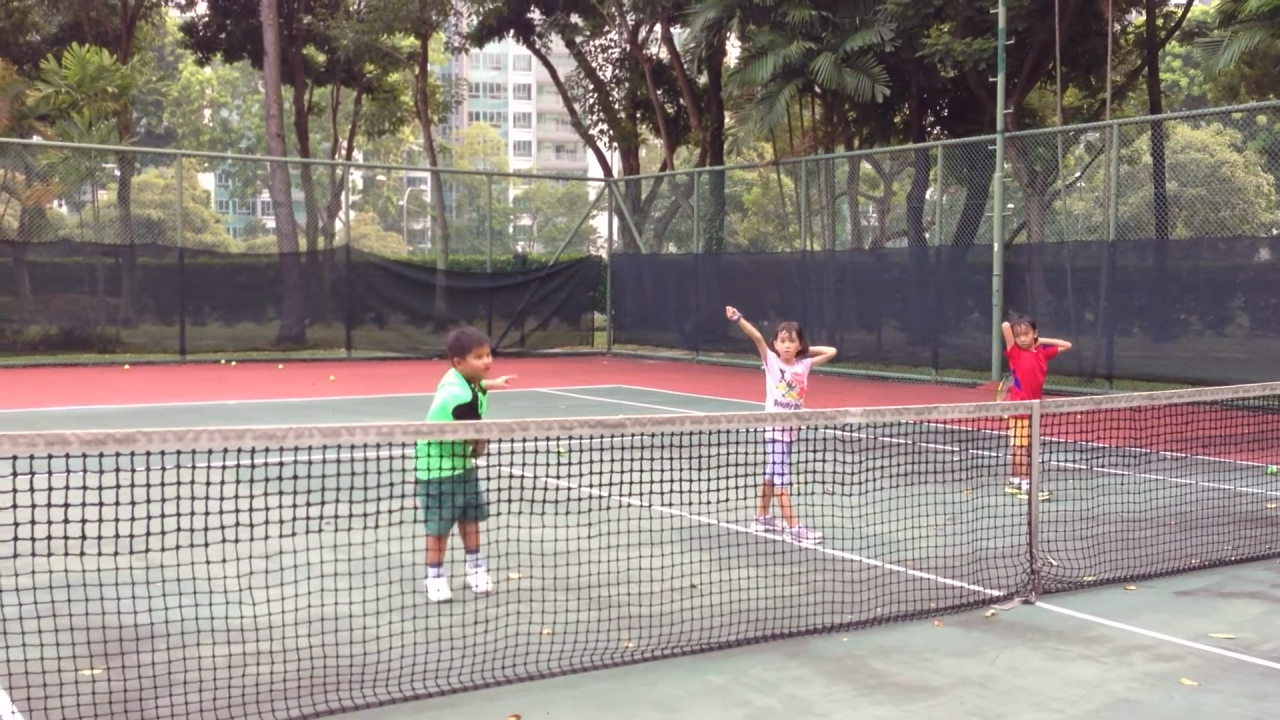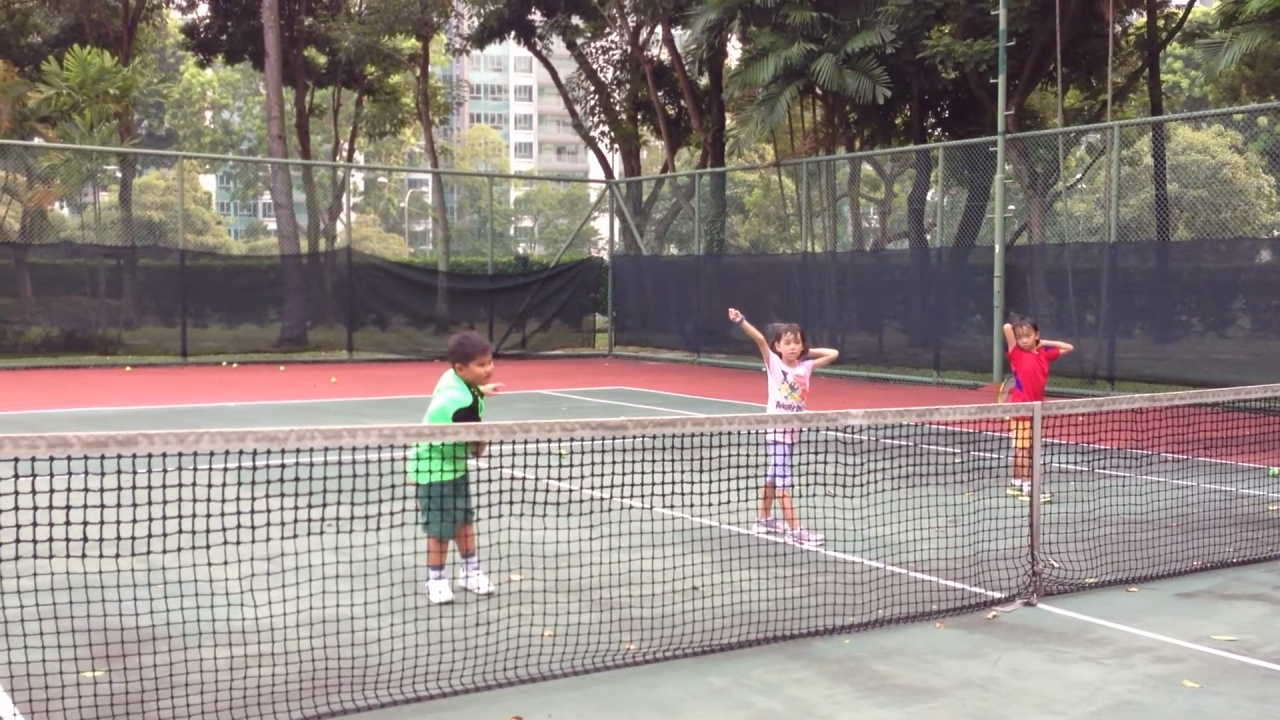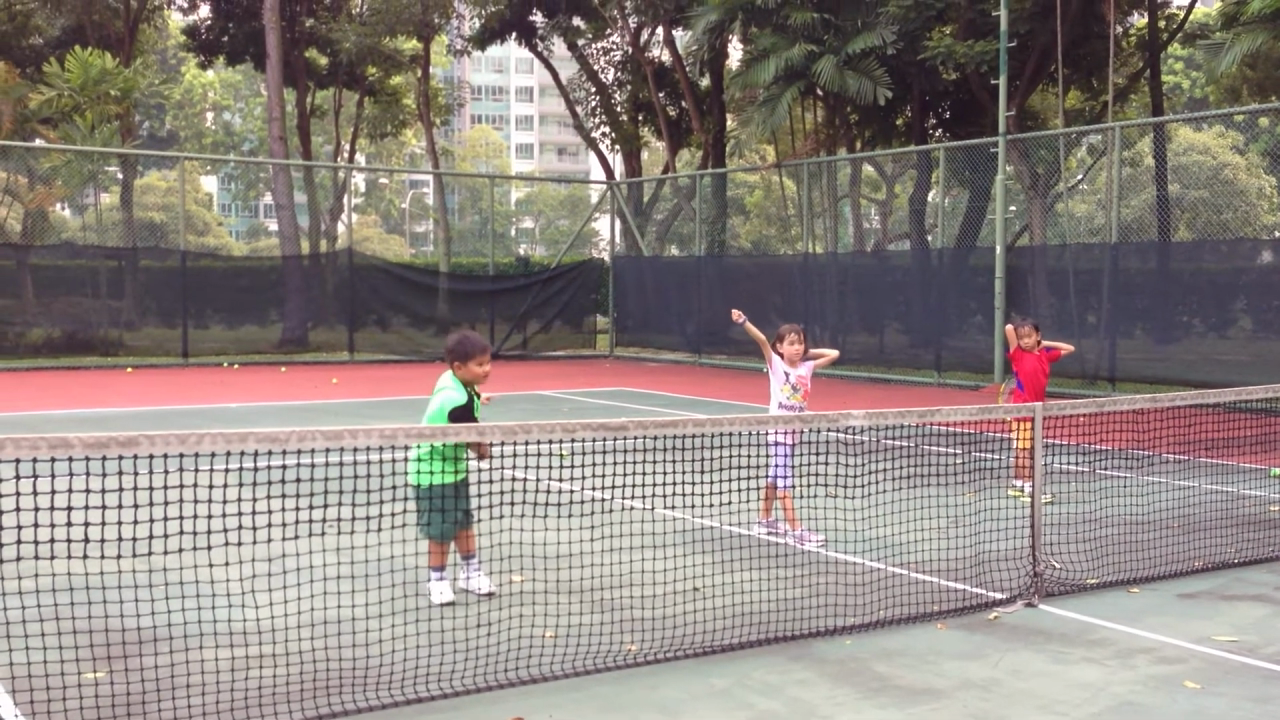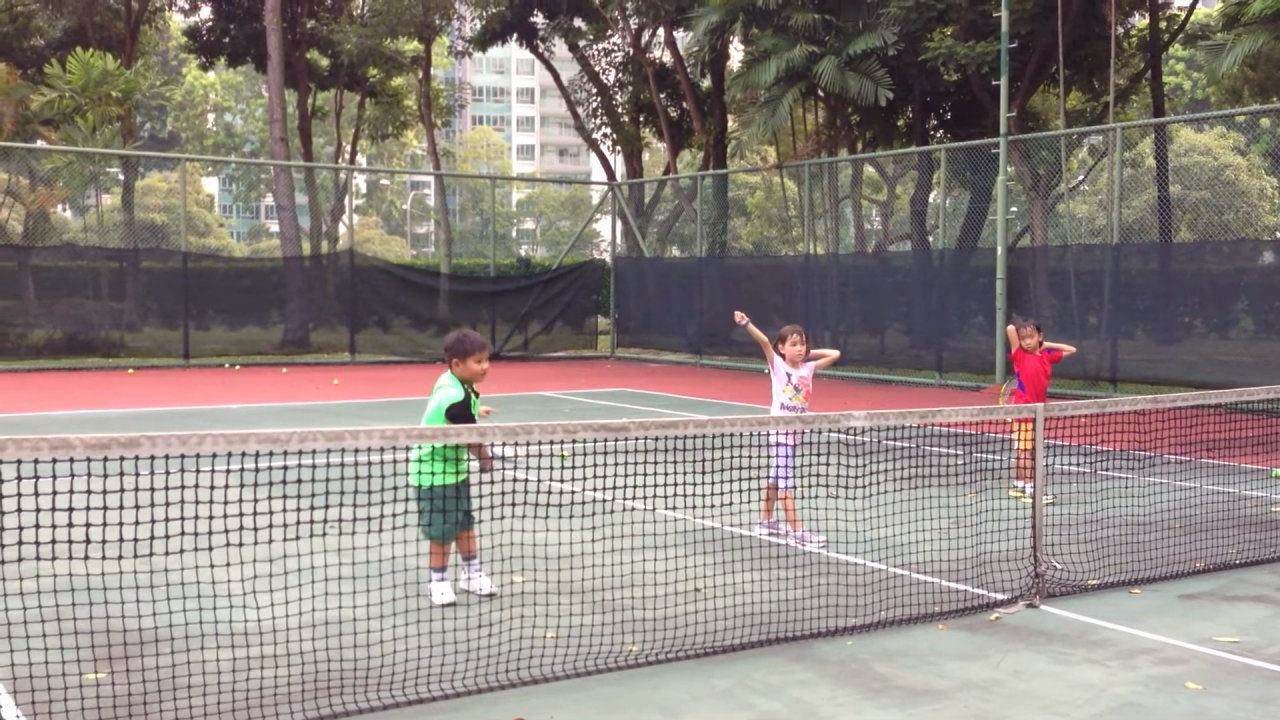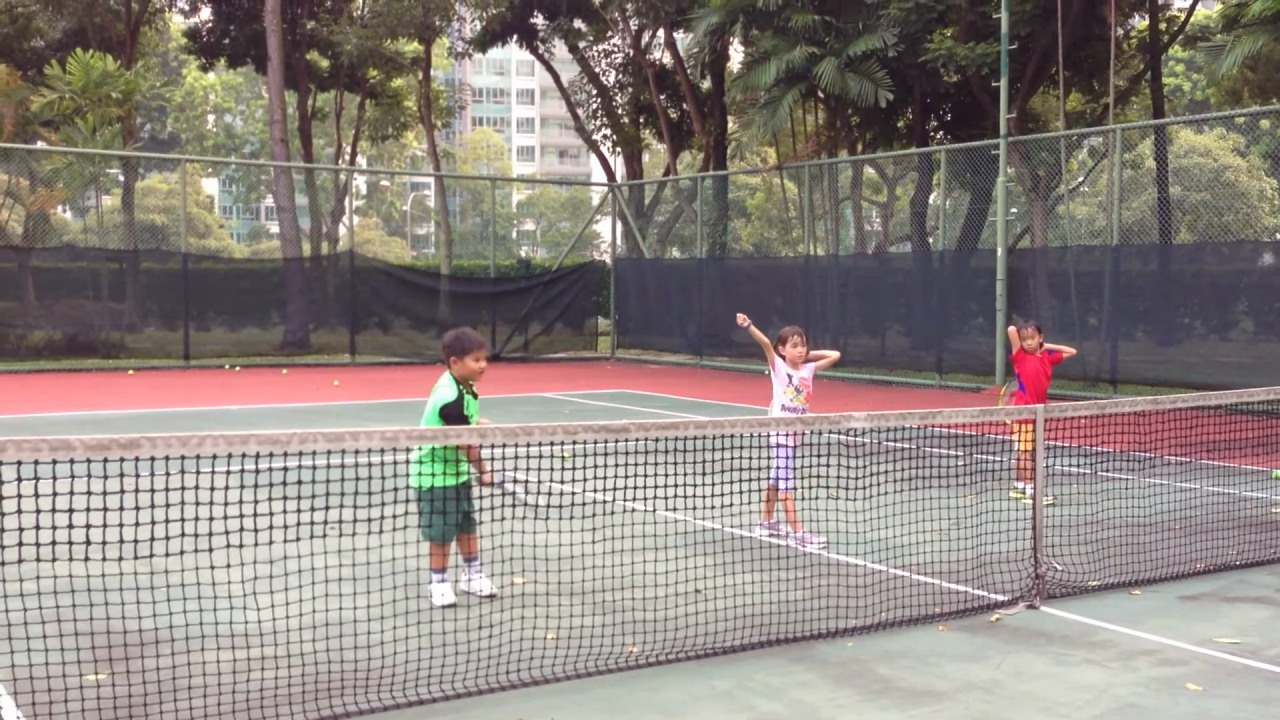
dt=0.1s
person 1, frame 1
left shoulder: (460, 376)
right shoulder: (465, 399)
right elbow: (477, 437)
left wrist: (489, 383)
right wrist: (478, 451)
left hip: (458, 459)
right hip: (437, 461)
left knee: (471, 515)
right knee: (440, 522)
left ankle: (474, 568)
right ankle: (435, 576)
person 1, frame 2
left shoulder: (454, 378)
right shoulder: (464, 403)
right elbow: (476, 440)
left wrist: (482, 389)
right wrist: (477, 450)
left hip: (453, 462)
right hip: (434, 466)
left knee: (464, 519)
right knee: (442, 525)
left ankle: (471, 571)
right ankle: (437, 578)
person 1, frame 3
left shoulder: (452, 380)
right shoulder: (461, 402)
right elbow: (474, 439)
left wrist: (476, 399)
right wrist: (485, 450)
left hip: (452, 465)
right hip: (434, 469)
left knee: (463, 520)
right knee: (441, 528)
left ankle: (471, 572)
right ankle: (437, 580)
person 1, frame 4
left shoulder: (452, 380)
right shoulder: (459, 400)
left wrist: (475, 410)
right wrist: (485, 458)
left hip: (453, 466)
right hip: (435, 470)
left knee: (464, 522)
right knee: (442, 529)
left ankle: (472, 572)
right ankle: (438, 581)
person 1, frame 5
left shoulder: (460, 384)
right shoulder: (453, 398)
right elbow: (464, 441)
left wrist: (474, 422)
right wrist: (481, 469)
left hip: (455, 467)
right hip: (437, 471)
left knee: (467, 524)
right knee: (441, 531)
left ankle: (473, 574)
right ankle: (439, 582)
person 2, frame 1
left shoulder: (803, 365)
right shoulder: (772, 362)
left elbow: (831, 351)
right elbow: (757, 337)
left wrist: (806, 350)
right wrist: (737, 318)
left hip: (791, 427)
right hip: (775, 428)
left knee: (772, 474)
right knee: (781, 477)
left ankle: (762, 518)
right ankle: (792, 527)
person 2, frame 2
left shoulder: (805, 367)
right shoulder: (774, 364)
left elbow: (833, 354)
right elbow: (759, 339)
left wrist: (808, 351)
right wrist: (740, 320)
left hip: (792, 429)
right hip: (777, 429)
left knee: (773, 476)
right knee: (783, 479)
left ankle: (763, 520)
right ankle: (794, 529)
person 2, frame 3
left shoulder: (807, 367)
right shoulder: (776, 365)
left elbow: (834, 354)
right elbow: (762, 340)
left wrist: (809, 352)
right wrist: (743, 321)
left hip: (793, 431)
right hip: (778, 430)
left knee: (775, 477)
right knee: (784, 480)
left ankle: (765, 521)
right ankle: (795, 530)
person 2, frame 4
left shoulder: (807, 368)
right shoulder: (778, 365)
left elbow: (835, 354)
right elbow: (764, 342)
left wrist: (810, 352)
right wrist: (746, 323)
left hip: (794, 431)
right hip: (780, 431)
left knee: (776, 478)
right knee: (786, 481)
left ankle: (766, 522)
right ankle: (796, 531)
person 2, frame 5
left shoulder: (808, 369)
right shoulder: (778, 367)
left elbow: (835, 355)
right elbow: (765, 344)
left wrist: (809, 354)
right wrist: (748, 325)
left hip: (795, 432)
right hip: (781, 432)
left knee: (777, 479)
right knee: (786, 482)
left ankle: (767, 523)
right ankle: (797, 532)
person 3, frame 1
left shoulder: (1043, 352)
right shoulder: (1015, 352)
left elbow: (1067, 345)
right elbow: (1005, 326)
left wrist: (1042, 340)
right wrist: (1010, 326)
left knee: (1020, 447)
right knee: (1022, 447)
left ankle: (1015, 482)
right ankle: (1025, 486)
person 3, frame 2
left shoulder: (1044, 354)
right shoulder: (1016, 354)
left elbow: (1068, 347)
right elbow: (1007, 327)
left wrist: (1044, 342)
right wrist: (1012, 328)
left knee: (1022, 449)
right knee: (1023, 449)
left ankle: (1016, 484)
right ankle: (1027, 488)
person 3, frame 3
left shoulder: (1046, 354)
right shoulder: (1018, 355)
left elbow: (1070, 348)
right elbow: (1008, 328)
left wrist: (1045, 343)
right wrist: (1013, 328)
left knee: (1022, 449)
right knee: (1024, 449)
left ankle: (1017, 484)
right ankle: (1028, 488)
person 3, frame 4
left shoulder: (1047, 355)
right shoulder: (1019, 355)
left elbow: (1071, 350)
right elbow: (1010, 329)
left wrist: (1047, 344)
right wrist: (1015, 329)
left knee: (1023, 450)
right knee: (1025, 450)
left ankle: (1019, 485)
right ankle: (1029, 489)
person 3, frame 5
left shoulder: (1047, 357)
right shoulder: (1020, 356)
left elbow: (1072, 351)
right elbow: (1011, 330)
left wrist: (1047, 346)
right wrist: (1017, 331)
left knee: (1024, 451)
right knee: (1026, 451)
left ankle: (1019, 486)
right ankle: (1030, 490)
